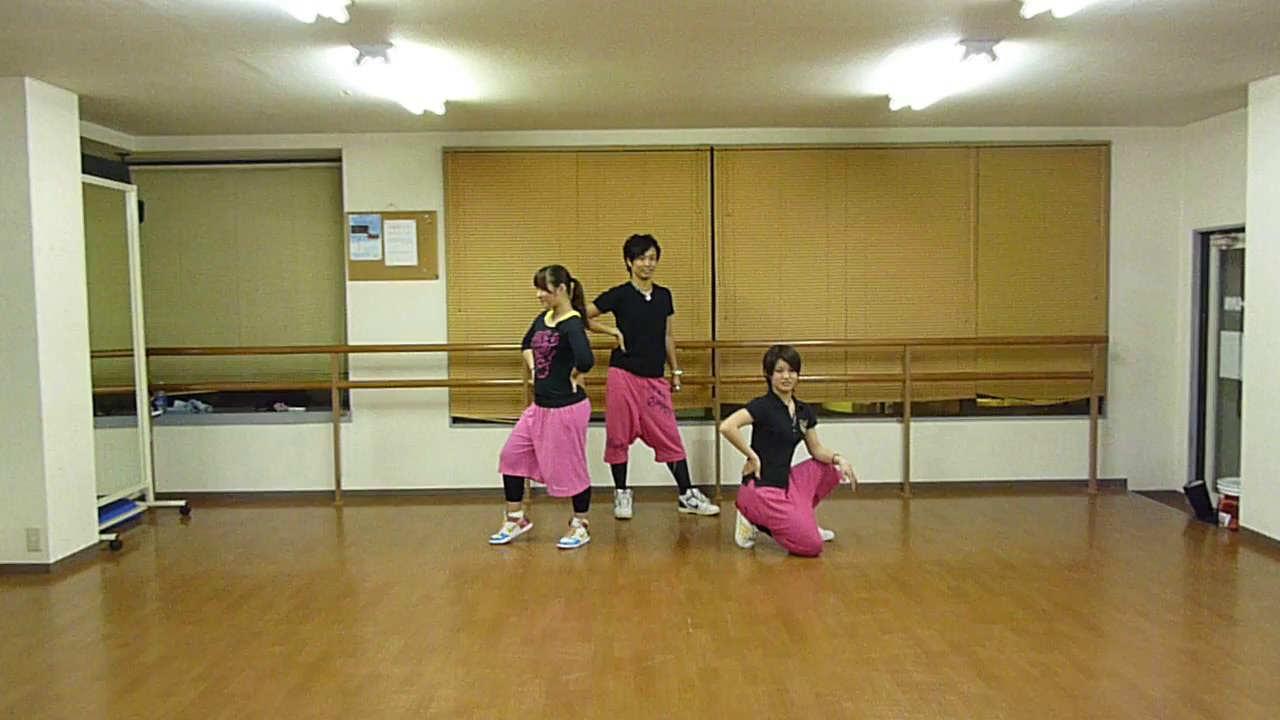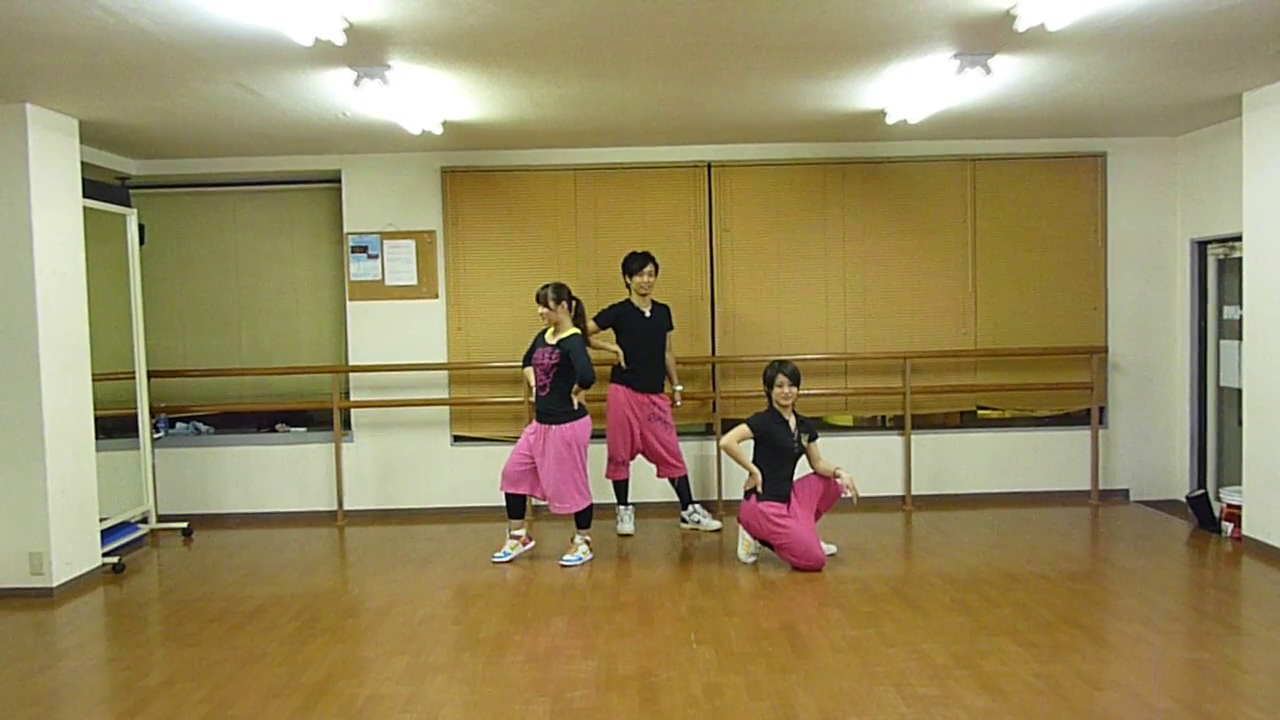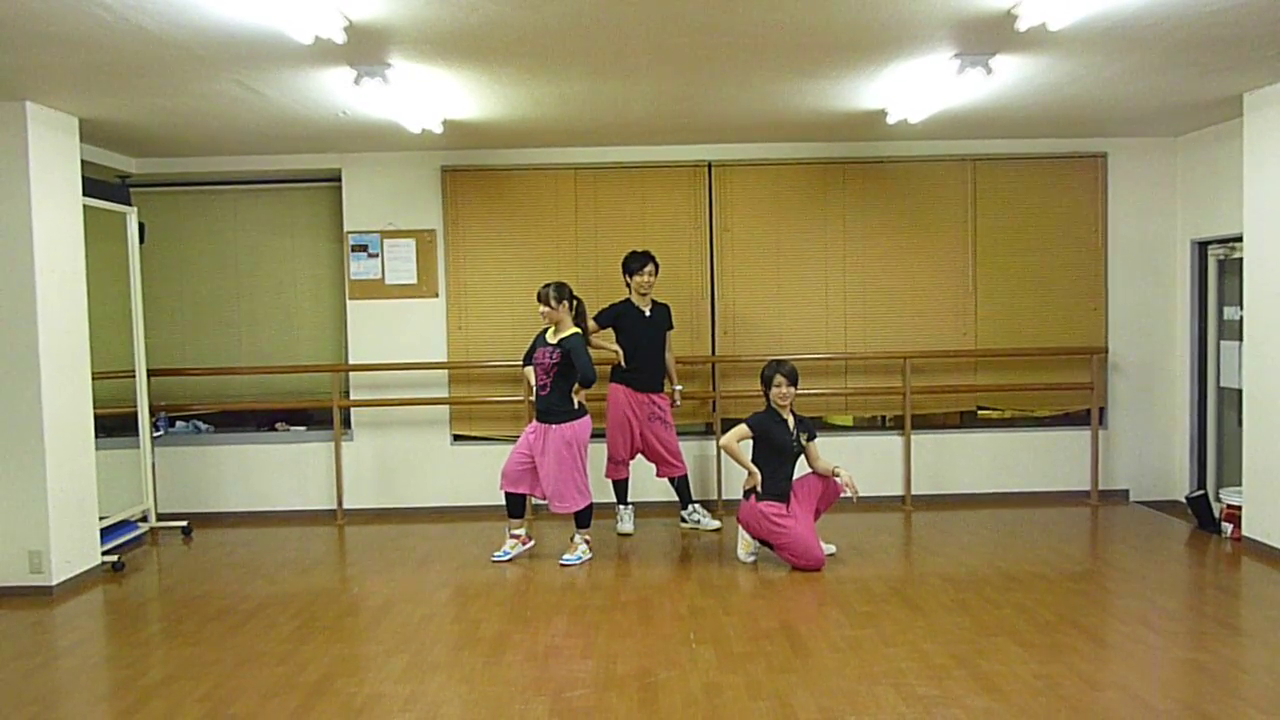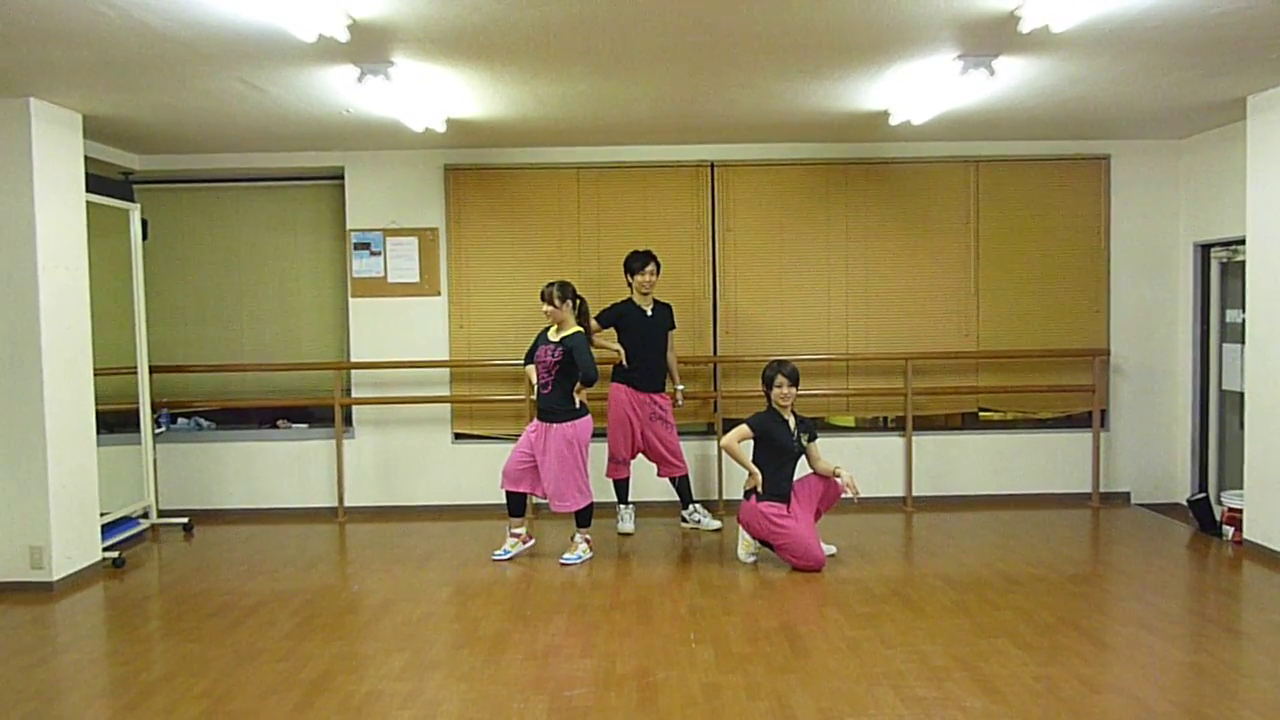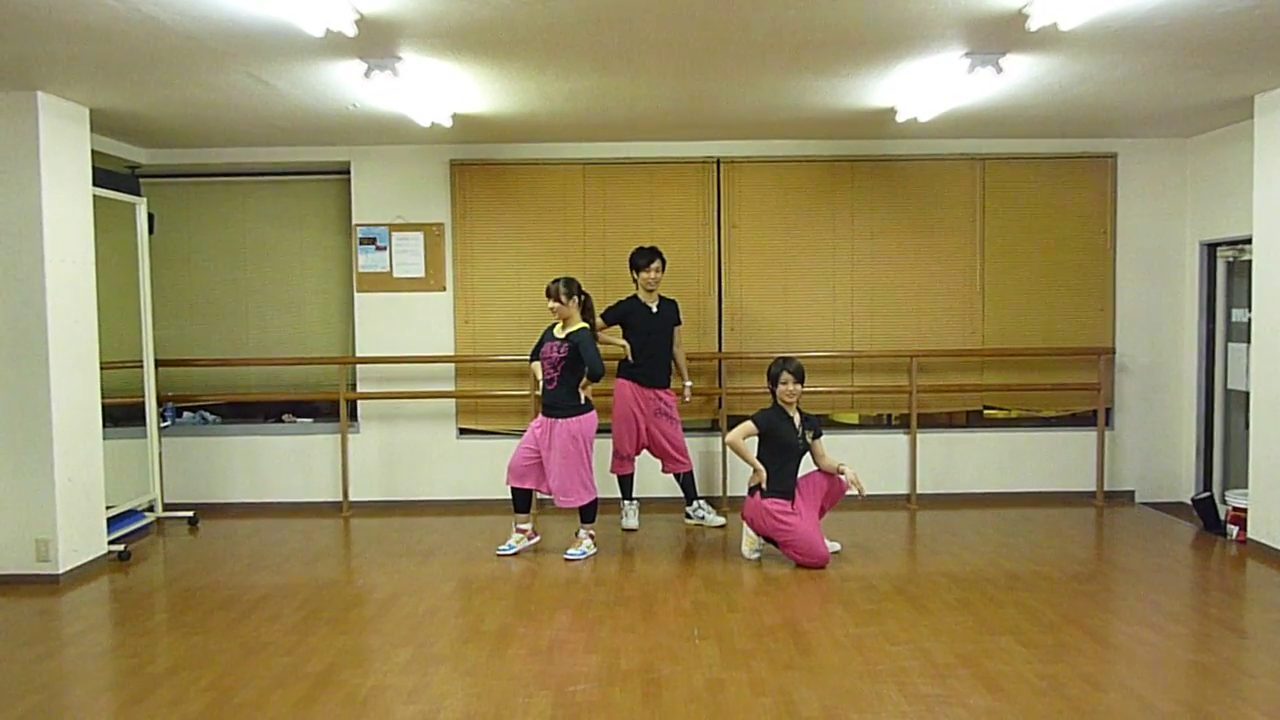
dt=1s
person 1, frame 1
left shoulder: (664, 296)
right shoulder: (619, 295)
right elbow: (583, 318)
left wrist: (676, 371)
right wrist: (613, 331)
left hip: (655, 378)
right hip: (624, 375)
left knee: (670, 437)
right knee: (620, 436)
left ankle: (687, 495)
right ankle: (622, 494)
person 1, frame 2
left shoulder: (663, 312)
right shoulder: (618, 312)
left wrist: (676, 387)
right wrist: (613, 348)
left hip: (655, 394)
right hip: (624, 391)
left knee: (670, 452)
right knee: (621, 452)
left ankle: (689, 511)
right ankle: (624, 511)
person 1, frame 3
left shoulder: (663, 311)
right shoulder: (618, 311)
left wrist: (676, 386)
right wrist: (613, 347)
left hip: (655, 393)
right hip: (624, 391)
left knee: (670, 452)
right knee: (620, 451)
left ankle: (689, 510)
right ankle: (624, 510)
person 1, frame 4
left shoulder: (665, 311)
right shoulder: (620, 311)
left wrist: (678, 386)
right wrist: (614, 347)
left hip: (656, 393)
right hip: (625, 391)
left knee: (671, 452)
right knee: (621, 451)
left ankle: (689, 510)
right ankle: (624, 509)
person 1, frame 5
left shoulder: (671, 307)
right shoulder: (625, 308)
left elbow: (676, 347)
left wrist: (687, 382)
right wrist: (619, 341)
left hip: (662, 390)
right hip: (630, 387)
left knee: (676, 448)
right knee: (626, 447)
left ankle: (694, 506)
right ankle: (629, 506)
person 2, frame 1
left shoulder: (572, 324)
right shoulder: (542, 320)
left elbow: (586, 360)
right elbow: (527, 344)
left wrist: (574, 377)
left hip: (567, 408)
right hip: (540, 407)
left knee: (570, 466)
right knee: (511, 455)
left ankle: (580, 525)
right ankle: (515, 519)
person 2, frame 2
left shoulder: (573, 341)
right shoulder: (543, 337)
left elbow: (588, 376)
right elbow: (527, 362)
left wrist: (575, 394)
left hip: (568, 425)
right hip: (541, 424)
left knee: (572, 484)
right knee: (513, 472)
left ankle: (583, 542)
right ankle: (518, 537)
person 2, frame 3
left shoulder: (574, 341)
right shoulder: (543, 336)
left elbow: (589, 376)
right elbow: (528, 361)
left wrist: (575, 392)
left hip: (568, 424)
right hip: (541, 423)
left knee: (572, 483)
right knee: (513, 472)
left ankle: (582, 541)
right ankle: (518, 536)
person 2, frame 4
left shoulder: (576, 339)
right shoulder: (545, 335)
left elbow: (590, 374)
right elbow: (529, 360)
left wrist: (576, 391)
right wrist: (536, 383)
left hip: (569, 423)
right hip: (542, 422)
left knee: (573, 482)
right knee: (513, 470)
left ankle: (583, 541)
right ankle: (518, 535)
person 2, frame 5
left shoulder: (582, 335)
right shoulder: (551, 331)
left elbow: (597, 370)
right elbow: (535, 357)
left wrist: (581, 387)
right wrist: (541, 380)
left hip: (574, 419)
right hip: (547, 417)
left knee: (577, 477)
right knee: (519, 467)
left ankle: (587, 536)
right ankle: (523, 531)
person 3, frame 1
left shoulder: (804, 411)
right shoulder: (763, 405)
left elbow: (816, 449)
right elbow: (727, 427)
left wrist: (838, 459)
right wrist: (752, 457)
left hip: (786, 482)
right hip: (761, 489)
right knee: (811, 546)
left ankle: (799, 520)
right ankle: (756, 519)
person 3, frame 2
left shoulder: (805, 425)
right shoulder: (764, 420)
left elbow: (817, 463)
right elbow: (727, 442)
left wrist: (840, 472)
right wrist: (754, 471)
left hip: (788, 497)
right hip: (763, 504)
right knee: (814, 560)
left ankle: (801, 534)
right ankle: (759, 534)
person 3, frame 3
left shoulder: (803, 424)
right shoulder: (762, 420)
left elbow: (816, 463)
right elbow: (726, 441)
left wrist: (838, 471)
right wrist: (753, 471)
left hip: (787, 497)
right hip: (762, 504)
right knee: (813, 559)
left ankle: (799, 535)
right ankle: (758, 535)
person 3, frame 4
left shoulder: (804, 425)
right shoulder: (763, 420)
left elbow: (817, 463)
right elbow: (727, 442)
left wrist: (839, 471)
right wrist: (754, 471)
left hip: (787, 497)
right hip: (763, 504)
right knee: (813, 560)
left ankle: (800, 535)
right ankle: (759, 535)
person 3, frame 5
left shoulder: (810, 423)
right shoulder: (768, 417)
left elbow: (821, 460)
right elbow: (732, 438)
left wrist: (843, 469)
right wrist: (758, 468)
left hip: (792, 495)
right hip: (767, 502)
right knee: (818, 557)
left ankle: (805, 532)
right ankle: (763, 533)
